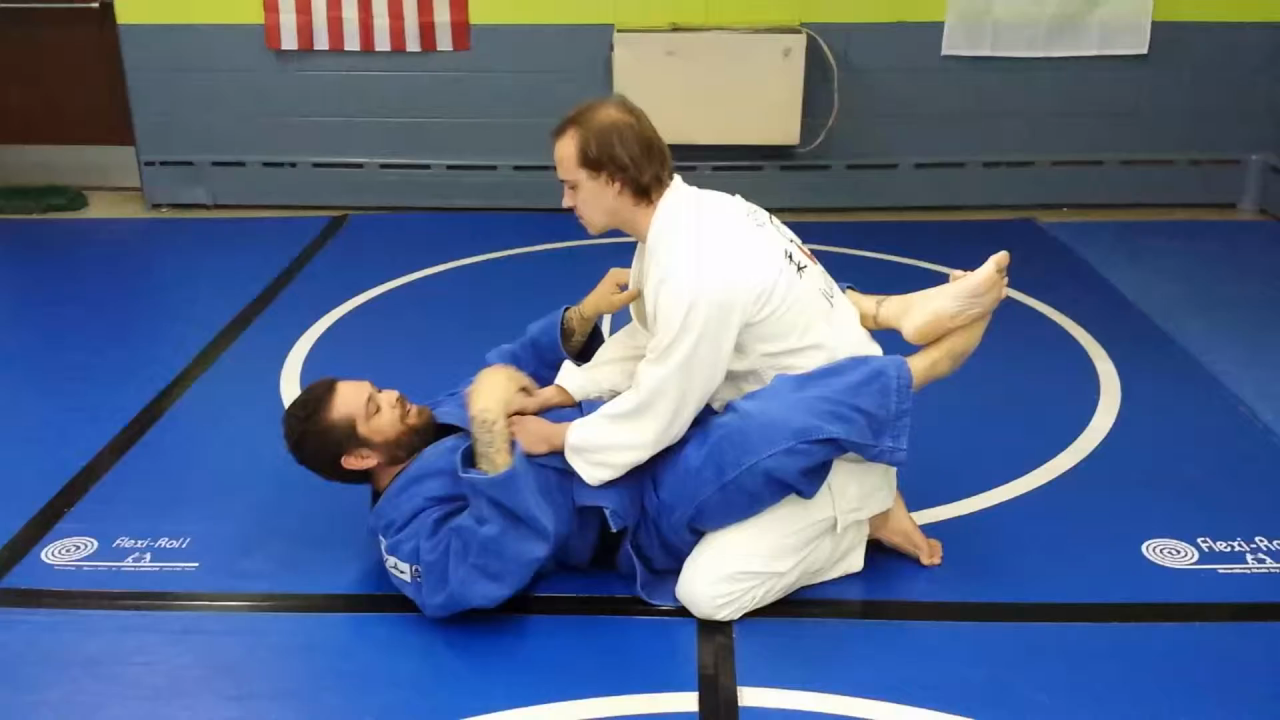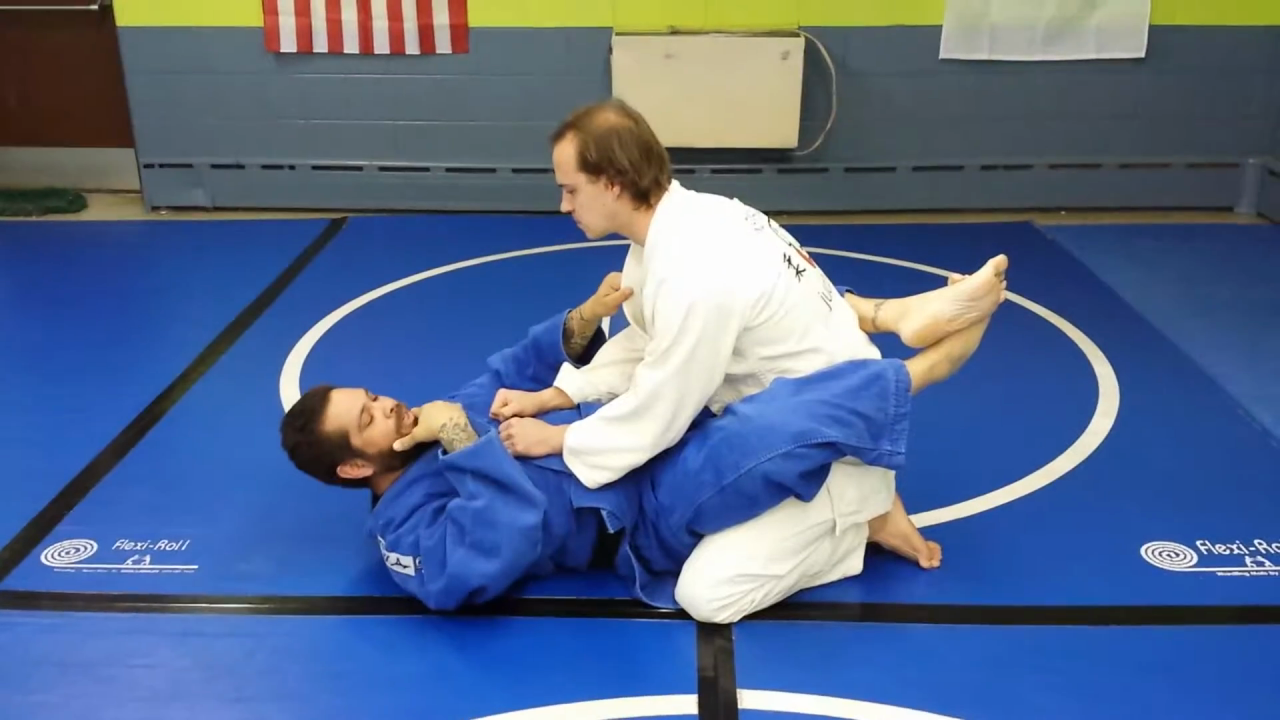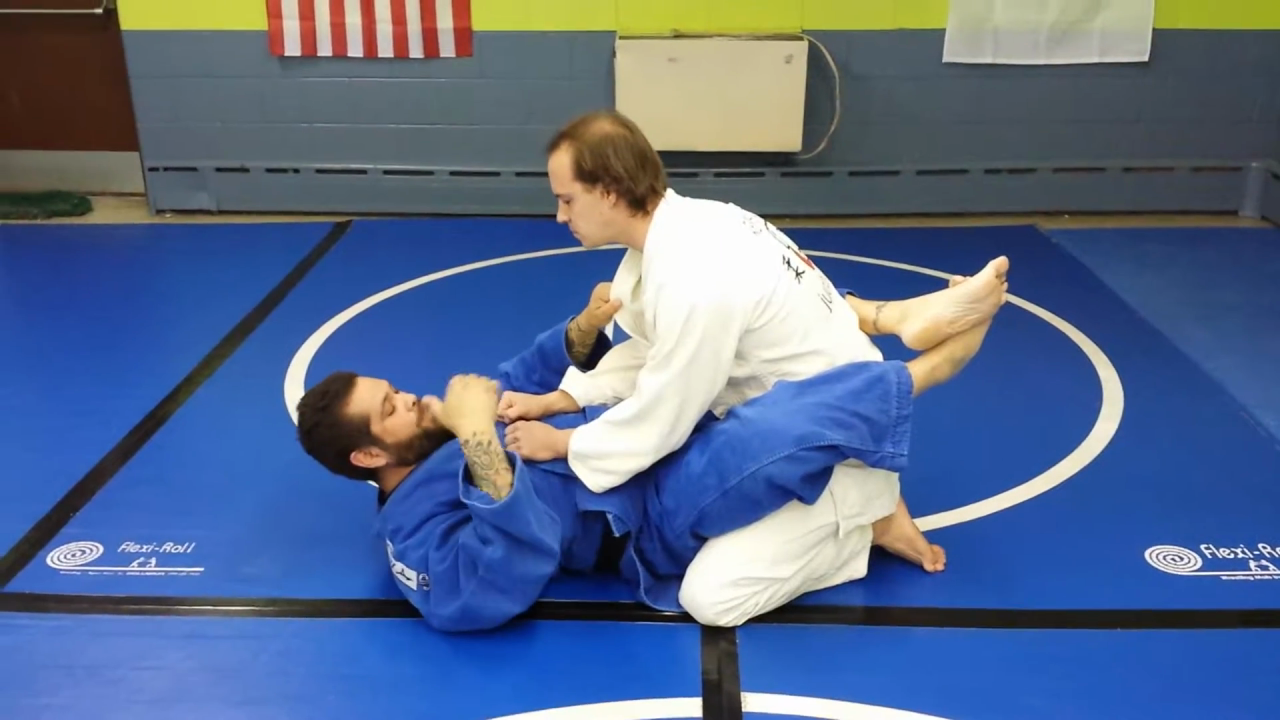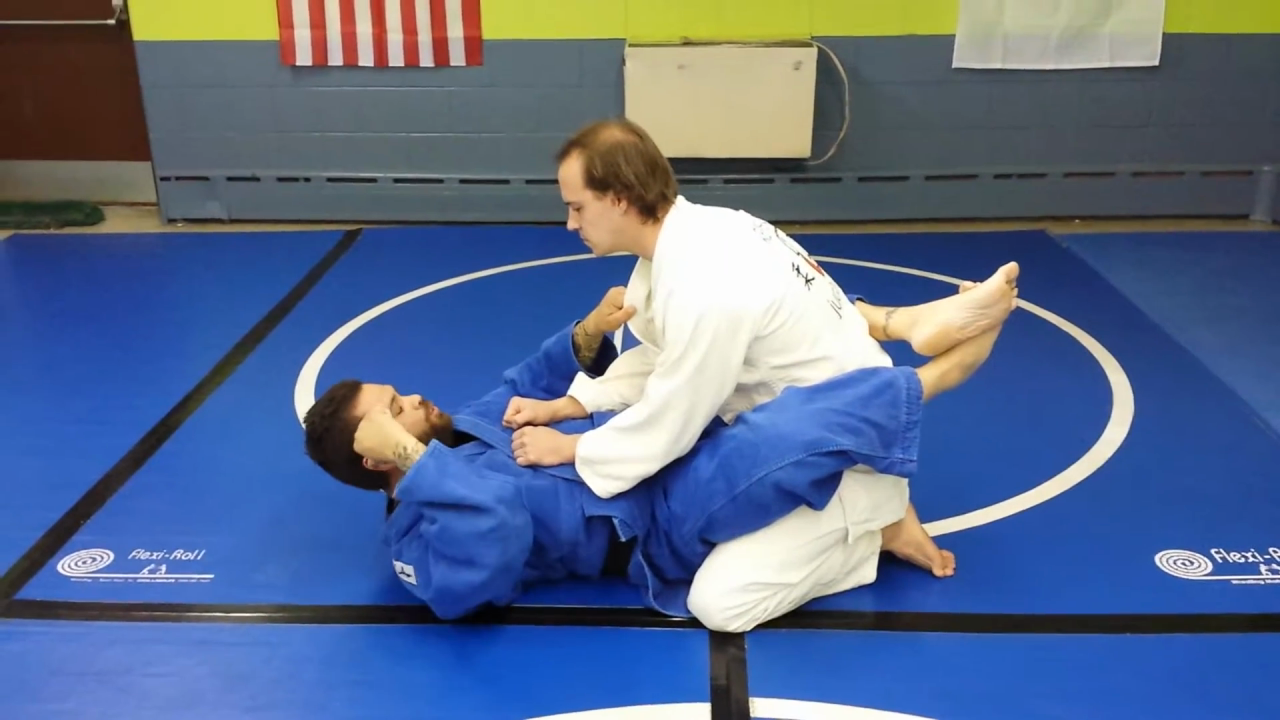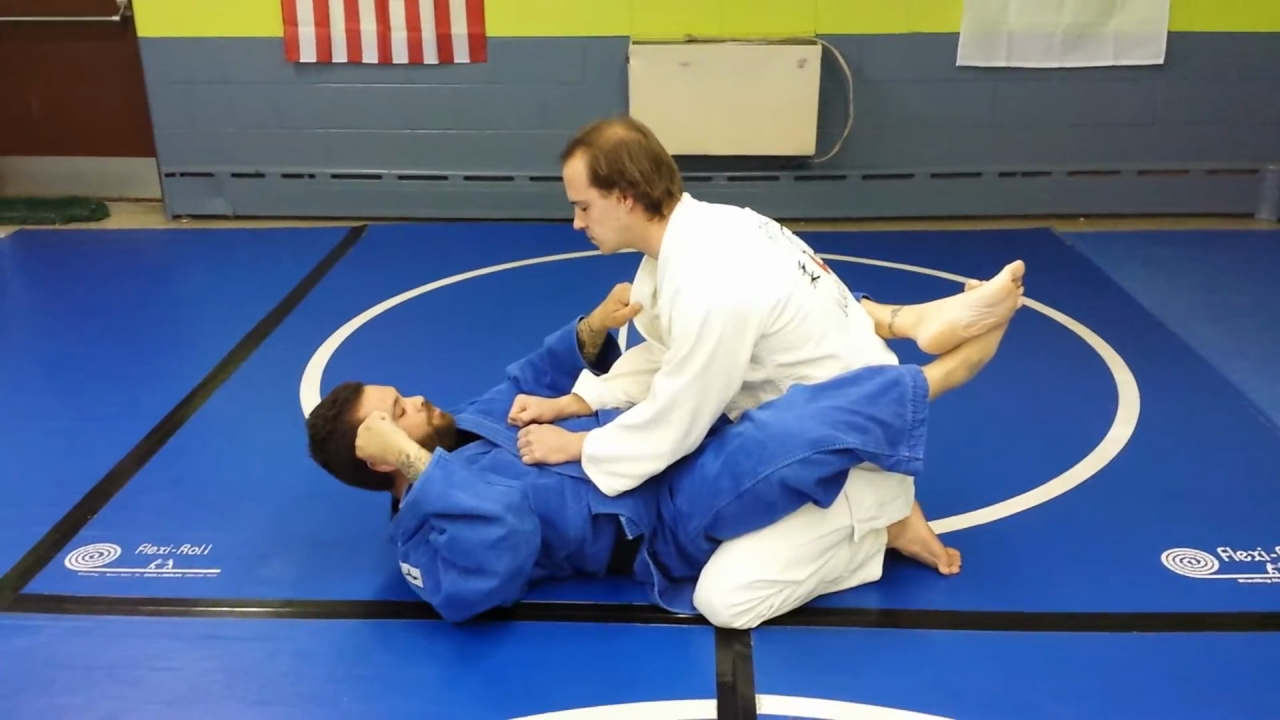
dt=0.5s
person 1, frame 1
left shoulder: (438, 417)
right shoulder: (410, 529)
left elbow: (519, 366)
right elbow: (501, 562)
left wrist: (584, 315)
right wrist: (490, 425)
right hip: (651, 510)
right knee: (777, 424)
right ankle: (927, 361)
person 1, frame 2
left shoulder: (433, 422)
right shoulder: (410, 529)
left elbow: (519, 369)
right elbow: (502, 539)
left wrist: (588, 317)
right wrist: (458, 434)
right hip: (650, 513)
right knee: (774, 427)
right ankle: (926, 362)
person 1, frame 3
left shoulder: (443, 425)
right shoulder: (418, 529)
left elbow: (528, 376)
right elbow: (512, 575)
left wrist: (584, 326)
right wrist: (484, 447)
right hip: (654, 515)
right knee: (773, 432)
right ankle: (926, 366)
person 1, frame 4
left shoulder: (457, 428)
right shoulder: (425, 537)
left elbow: (535, 381)
right elbow: (491, 535)
left wrist: (591, 330)
right wrist: (406, 453)
right hip: (663, 520)
right knee: (787, 437)
right ankle: (937, 370)
person 1, frame 5
left shoulder: (461, 426)
right shoulder: (430, 536)
left elbow: (534, 379)
right elbow: (496, 544)
left wrist: (596, 326)
right wrist: (409, 456)
right hip: (668, 518)
right knee: (791, 434)
right ankle: (943, 370)
person 2, frame 1
left shoulder: (699, 276)
right shoulder: (690, 214)
left elbow: (656, 417)
right elbow: (647, 341)
left wrist: (555, 437)
right wrist: (556, 394)
left knee: (709, 592)
left ankle: (866, 512)
person 2, frame 2
left shoulder: (697, 280)
right shoulder: (684, 218)
left elbow: (653, 419)
right elbow: (646, 344)
left wrist: (553, 440)
right wrist: (552, 398)
left knee: (708, 594)
left ankle: (861, 516)
person 2, frame 3
left shoulder: (696, 285)
right shoulder: (683, 224)
left elbow: (657, 424)
right elbow: (649, 353)
left wrist: (559, 444)
left knee: (711, 598)
left ankle: (865, 523)
person 2, frame 4
left shoulder: (706, 289)
right shoulder: (690, 232)
left elbow: (665, 429)
right elbow: (659, 359)
left wrist: (567, 448)
right wrist: (565, 407)
left knee: (721, 602)
left ankle: (877, 525)
person 2, frame 5
left shoulder: (712, 286)
right shoulder: (698, 227)
left elbow: (672, 426)
right elbow: (664, 355)
left wrist: (574, 446)
right wrist: (572, 404)
left knee: (726, 598)
left ankle: (882, 523)
